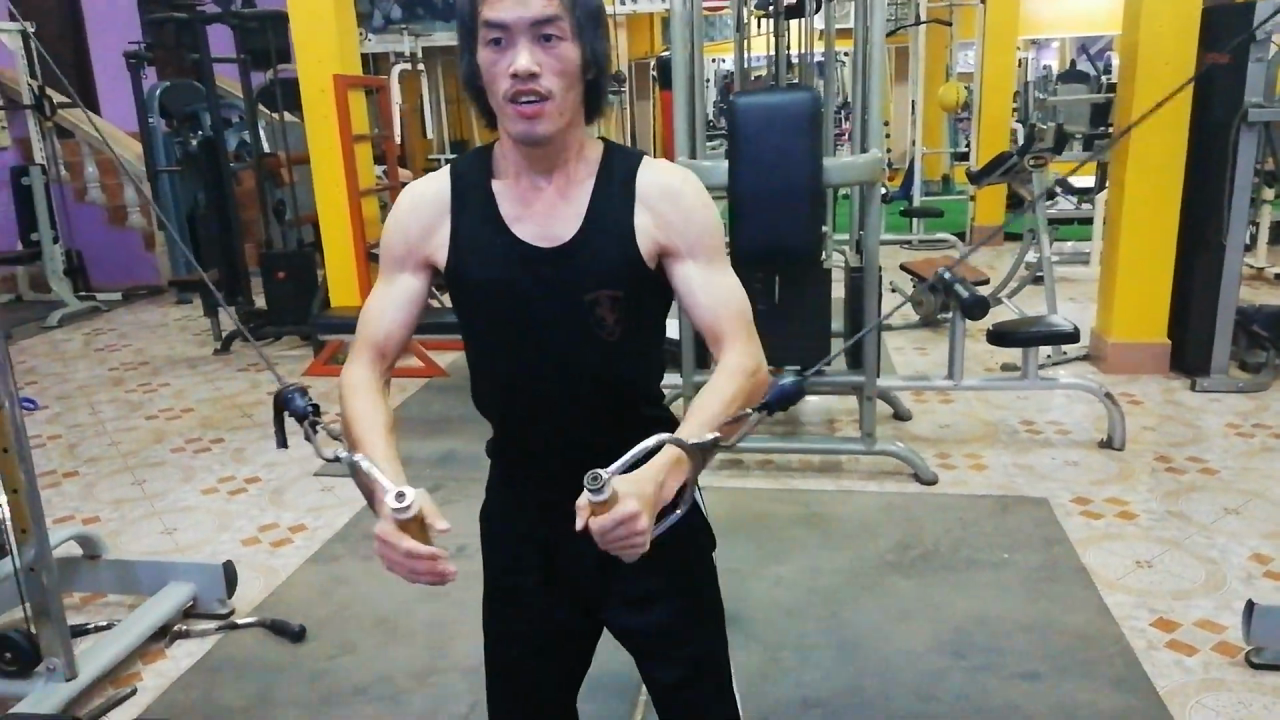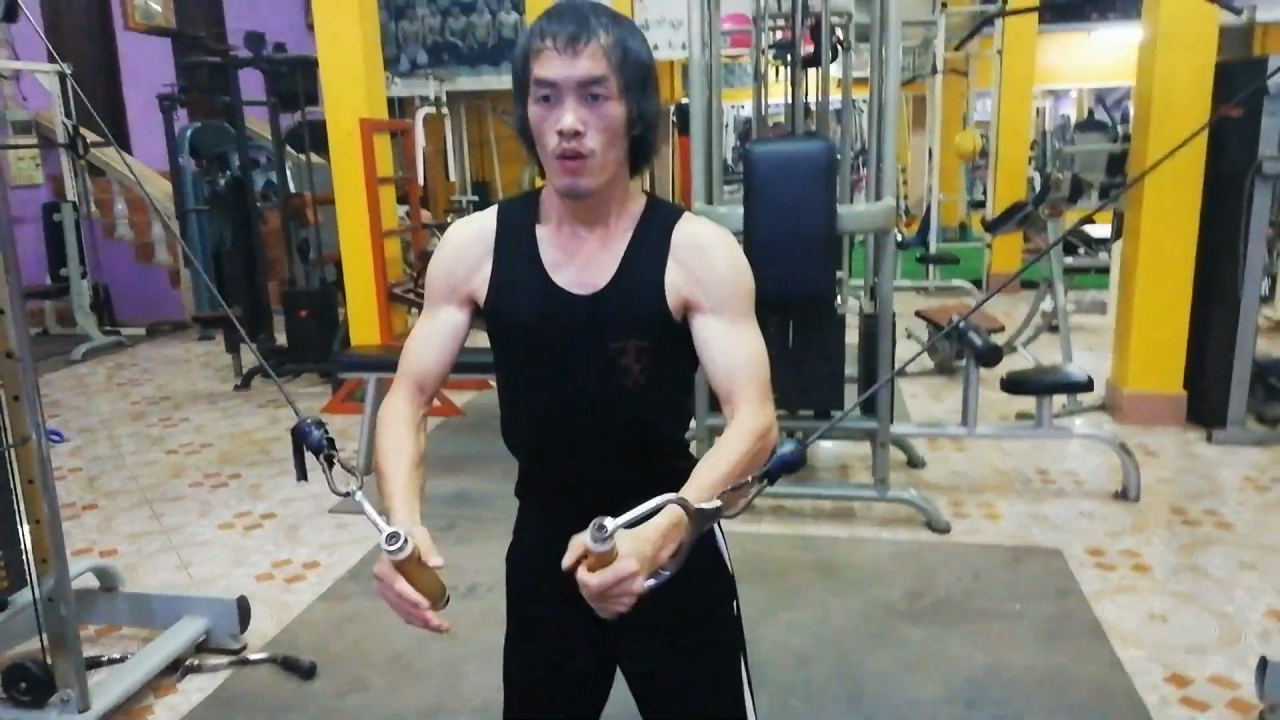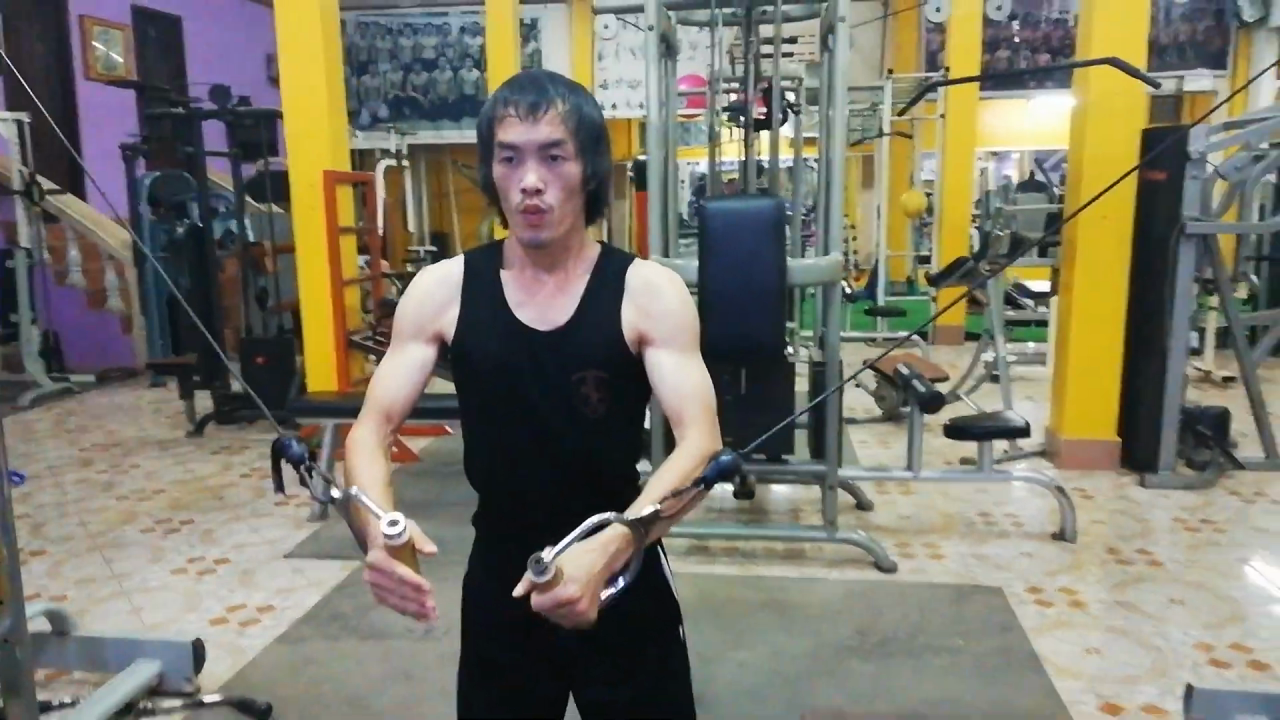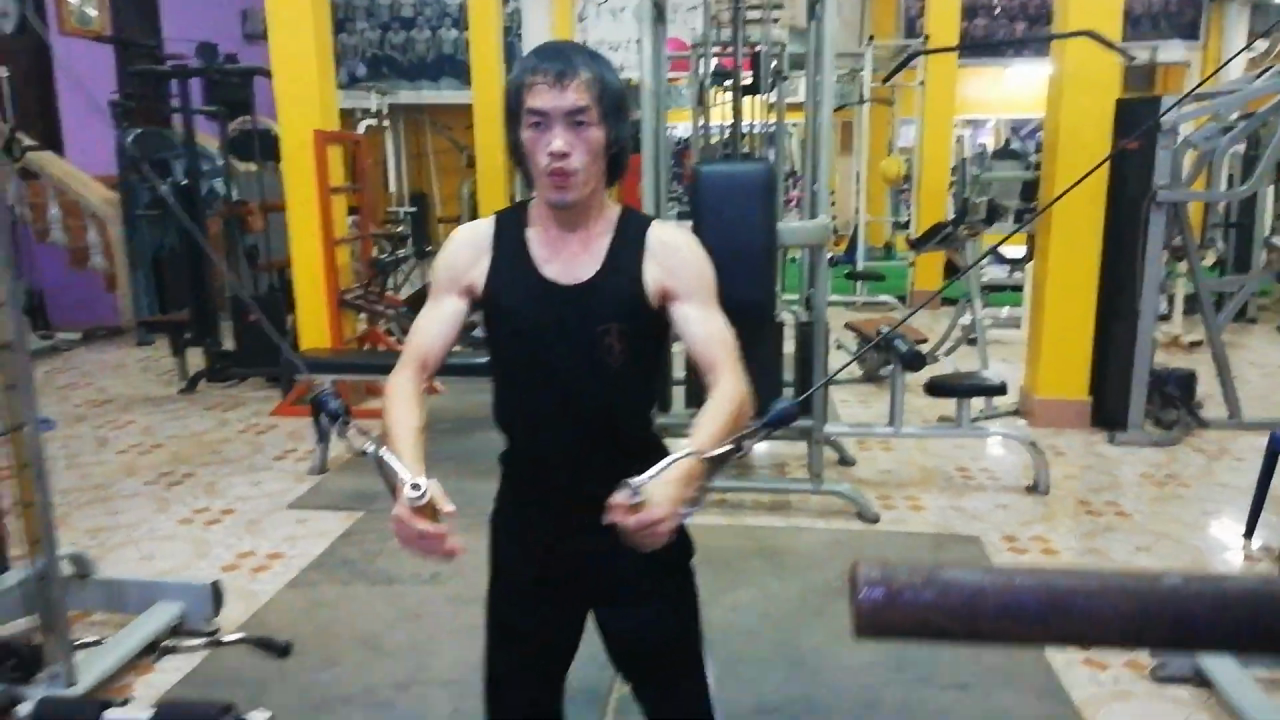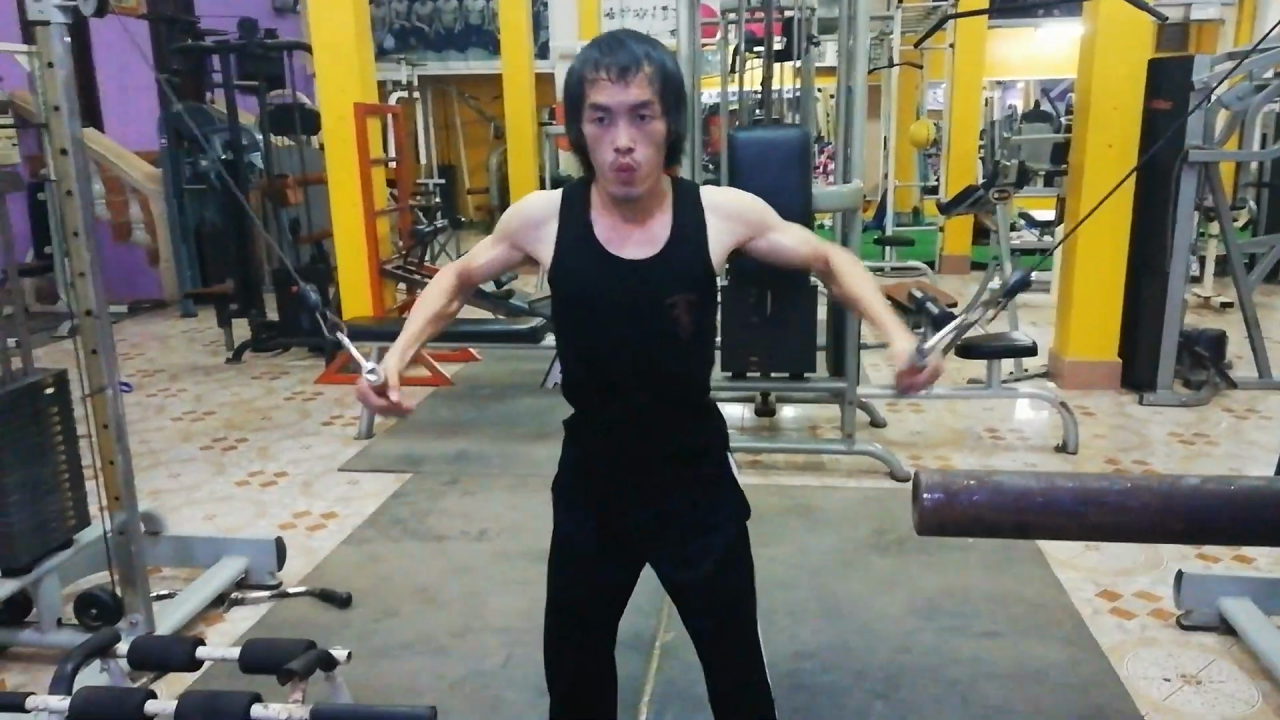
dt=0.4s
person 1, frame 1
left shoulder: (662, 195)
right shoulder: (431, 207)
left elbow: (742, 361)
right elbow: (367, 366)
left wrist: (662, 476)
right wrist: (390, 490)
left hip: (644, 512)
right hip: (520, 518)
person 1, frame 2
left shoulder: (697, 252)
right shoulder: (476, 246)
left elbow: (754, 422)
right elbow: (408, 397)
left wrist: (658, 537)
right wrist: (402, 521)
left hip: (671, 553)
right hip: (544, 556)
person 1, frame 3
left shoulder: (649, 293)
right shoulder: (444, 290)
left elbow: (700, 443)
right elbow: (374, 426)
left wrist: (607, 549)
right wrist: (381, 529)
left hip: (622, 582)
right hip: (500, 586)
person 1, frame 4
left shoulder: (665, 249)
right shoulder: (475, 248)
left elbow: (730, 387)
right elbow: (411, 374)
left wrist: (683, 475)
right wrist: (411, 481)
left hip: (638, 521)
right hip: (525, 520)
person 1, frame 5
left shoulder: (721, 213)
right shoulder: (543, 218)
left elbow: (831, 260)
right elbow: (457, 276)
left wrist: (895, 332)
right wrist: (397, 358)
left hip: (696, 478)
right hip: (590, 481)
left knee: (734, 658)
right knee: (572, 661)
